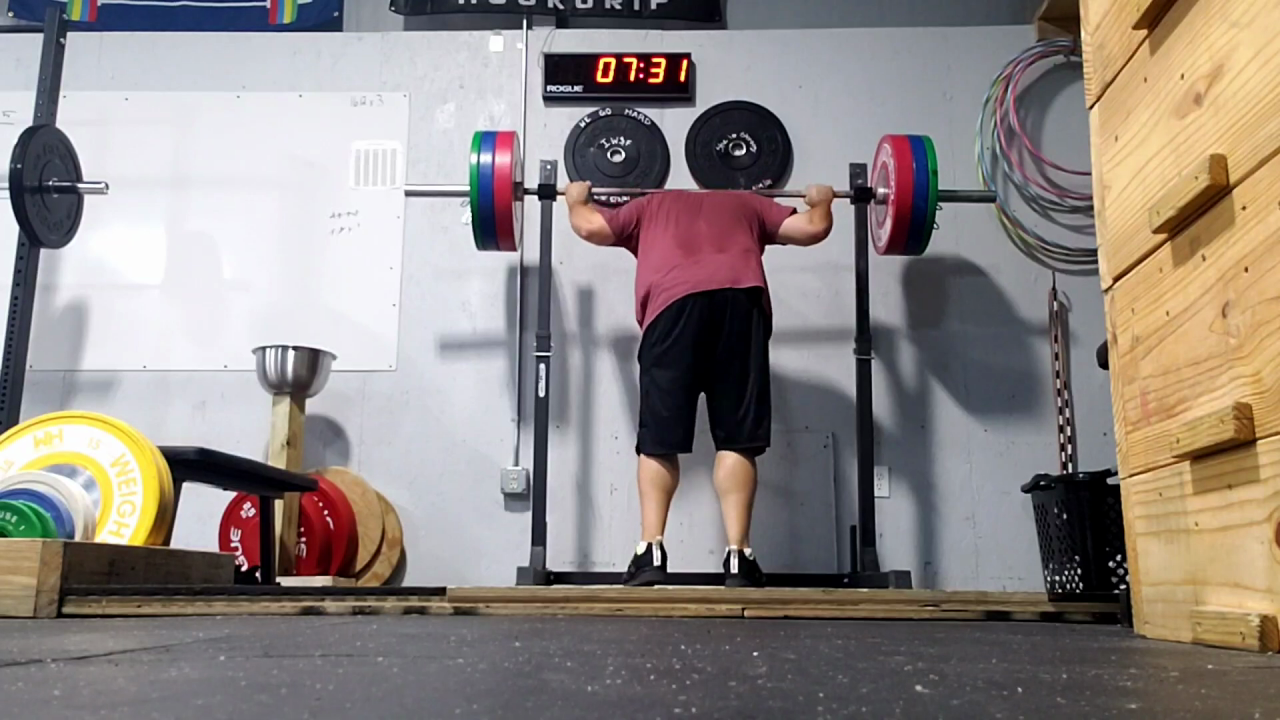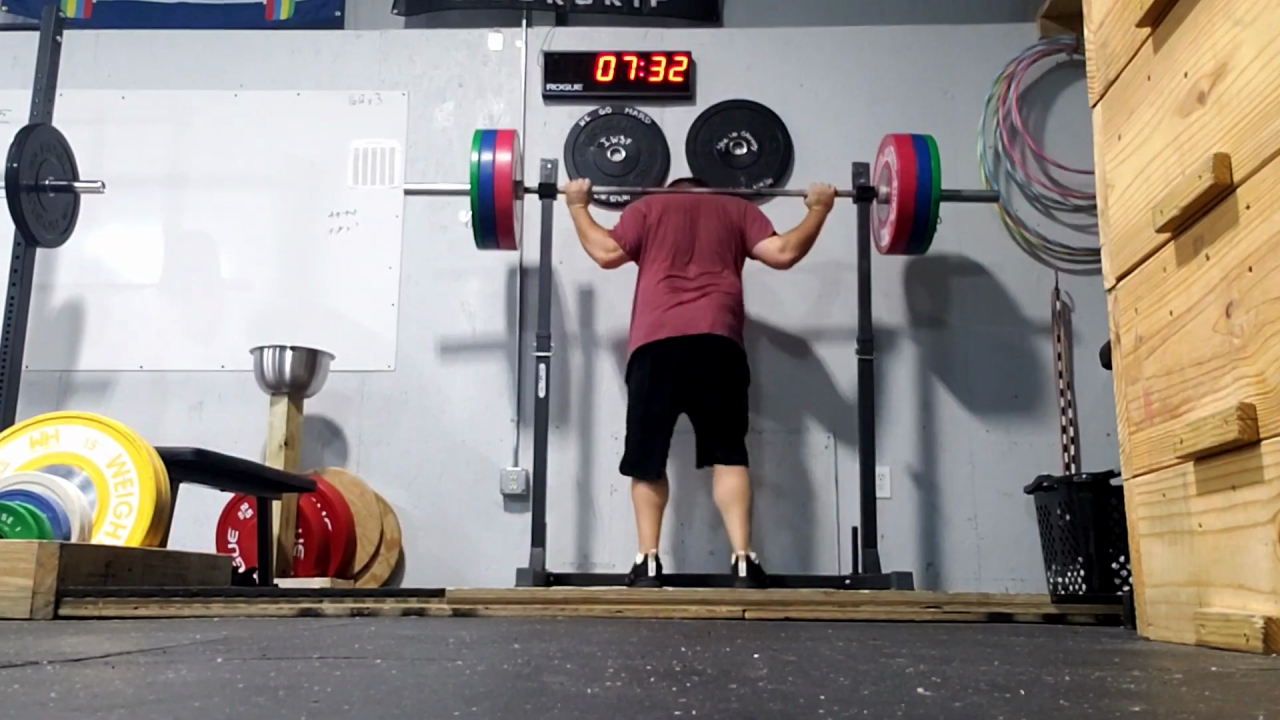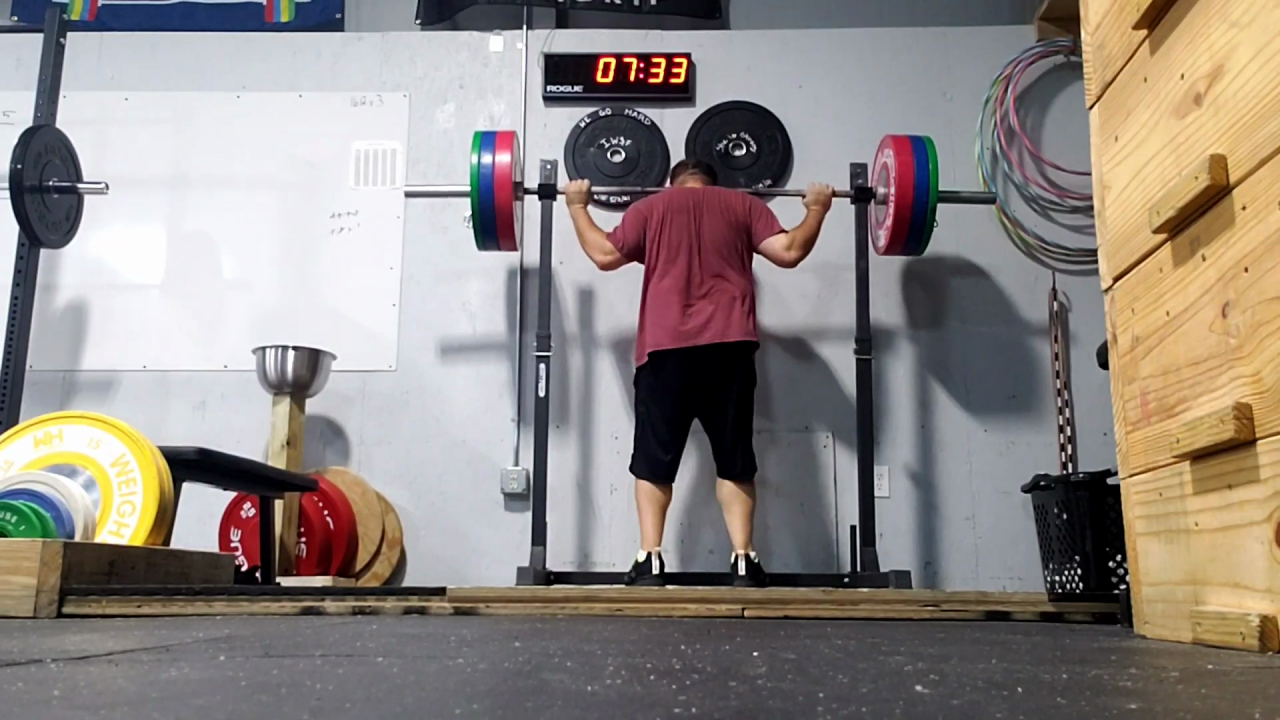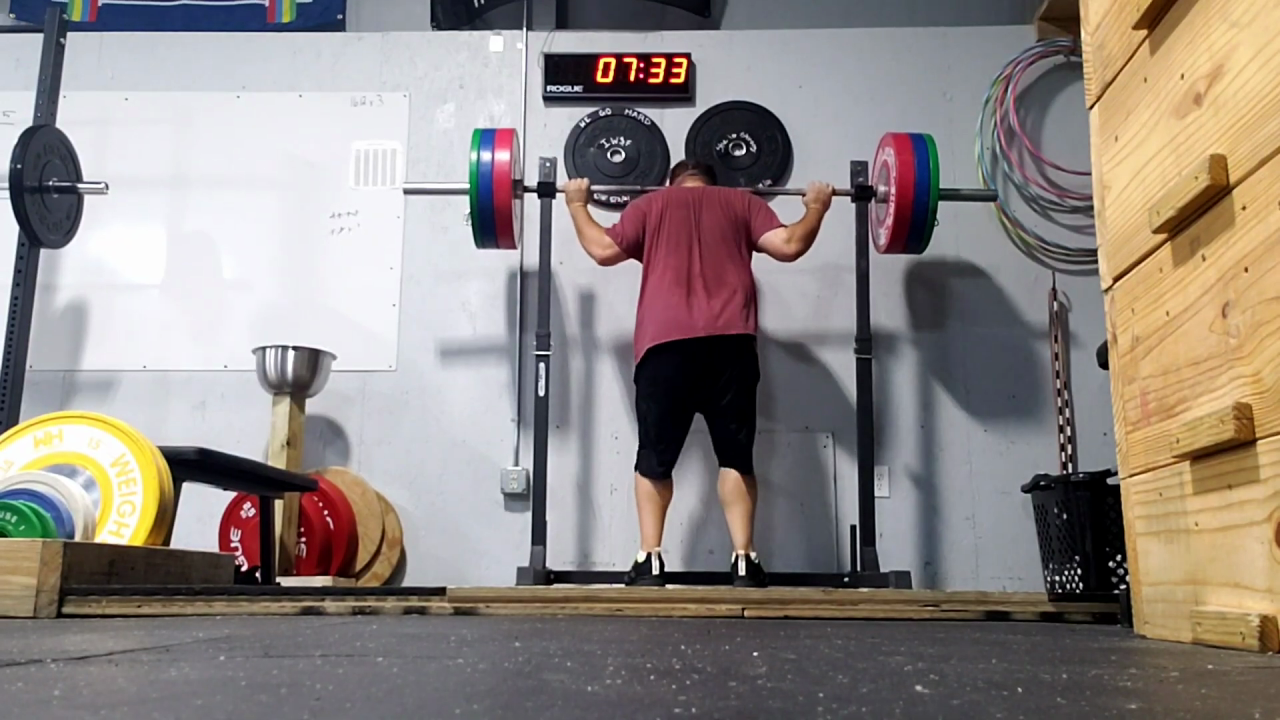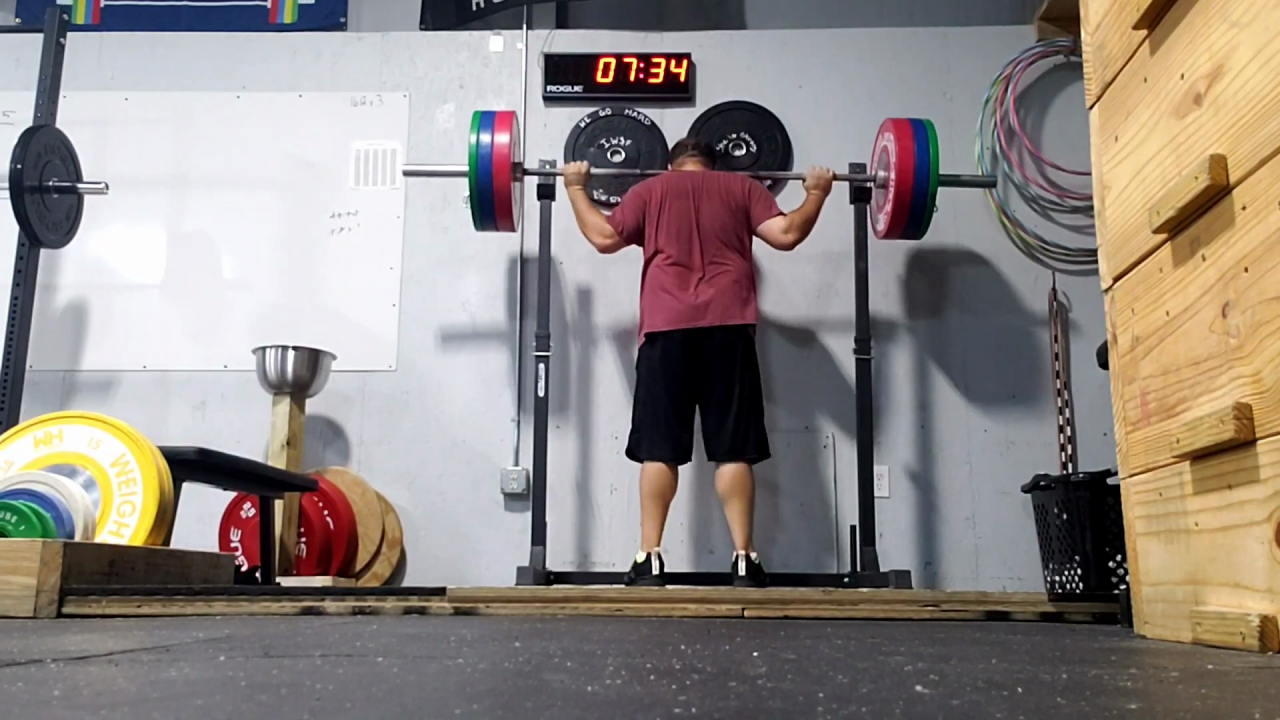
dt=0.7s
person 1, frame 1
left shoulder: (652, 206)
right shoulder: (747, 203)
left elbow: (590, 227)
right elbow: (813, 229)
left wrist: (576, 200)
right wrist: (821, 203)
left hip: (673, 304)
right hip: (740, 299)
left knee: (658, 439)
right knee: (736, 439)
left ankle: (651, 552)
right ankle: (737, 559)
person 1, frame 2
left shoulder: (647, 207)
right shoulder: (737, 209)
left elbow: (608, 252)
right elbow: (782, 253)
left wrist: (577, 206)
right wrist: (818, 209)
left hip: (656, 341)
right hip: (718, 340)
left knee: (647, 458)
right knee: (728, 455)
left ankle: (648, 563)
right ankle: (744, 562)
person 1, frame 3
left shoulder: (649, 207)
right shoulder: (744, 205)
left elbow: (605, 255)
right elbow: (789, 252)
left wrist: (578, 207)
right wrist: (816, 209)
left hip: (665, 348)
right hip: (729, 346)
left knee: (654, 459)
right knee: (734, 460)
left ankle: (649, 560)
right ankle: (743, 561)
person 1, frame 4
left shoulder: (650, 205)
right shoulder: (742, 203)
left elbow: (603, 250)
right elbow: (790, 245)
left wrist: (577, 205)
right wrist: (817, 207)
left hip: (665, 341)
right hip: (730, 339)
left knee: (654, 459)
right knee: (735, 457)
left ankle: (649, 560)
right ankle: (744, 560)
person 1, frame 5
left shoulder: (650, 189)
right shoulder: (743, 187)
left elbow: (603, 237)
right elbow: (786, 234)
left wrist: (575, 188)
right wrist: (817, 193)
left hip: (666, 329)
right hip: (728, 327)
left knee: (658, 449)
right knee: (734, 450)
left ankle: (650, 560)
right ankle: (744, 560)
